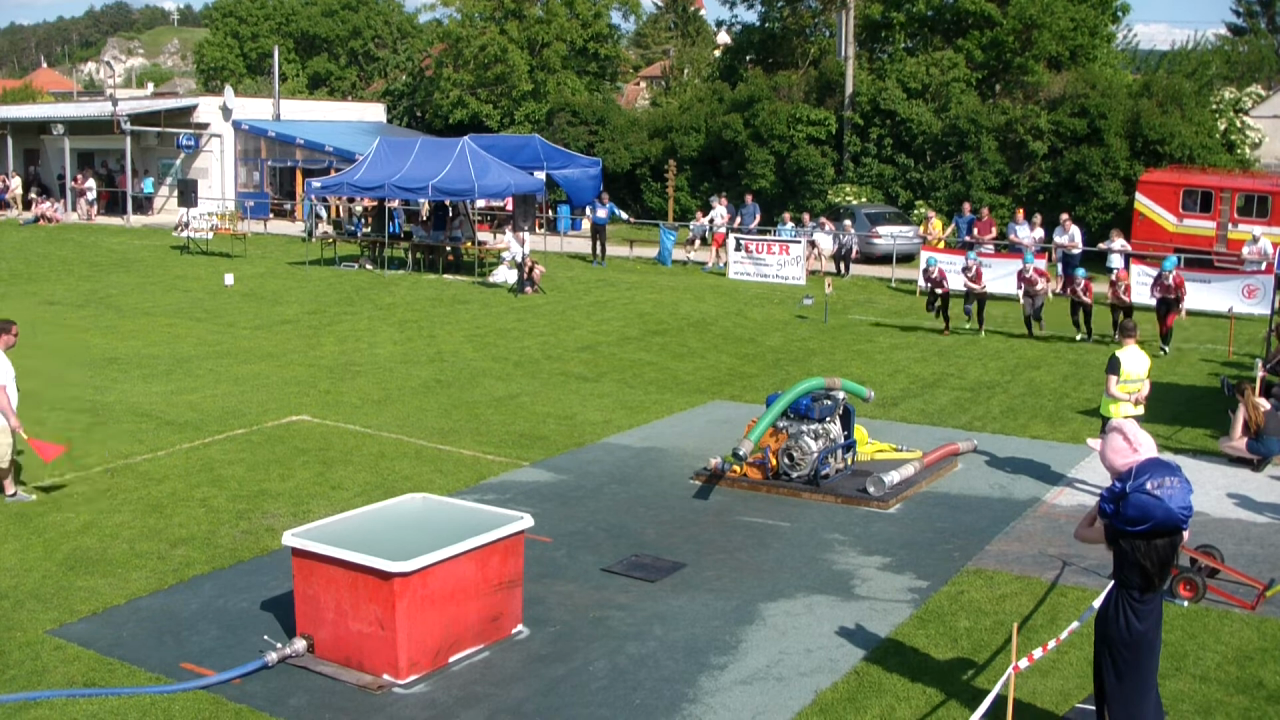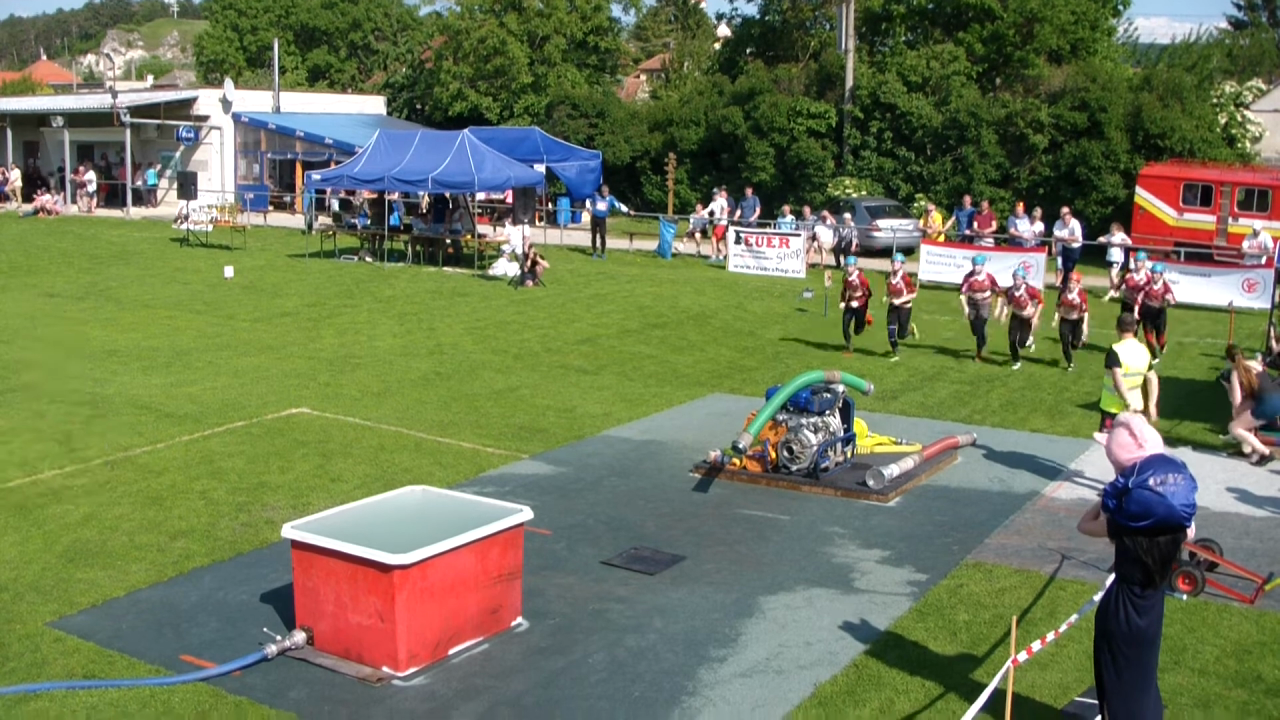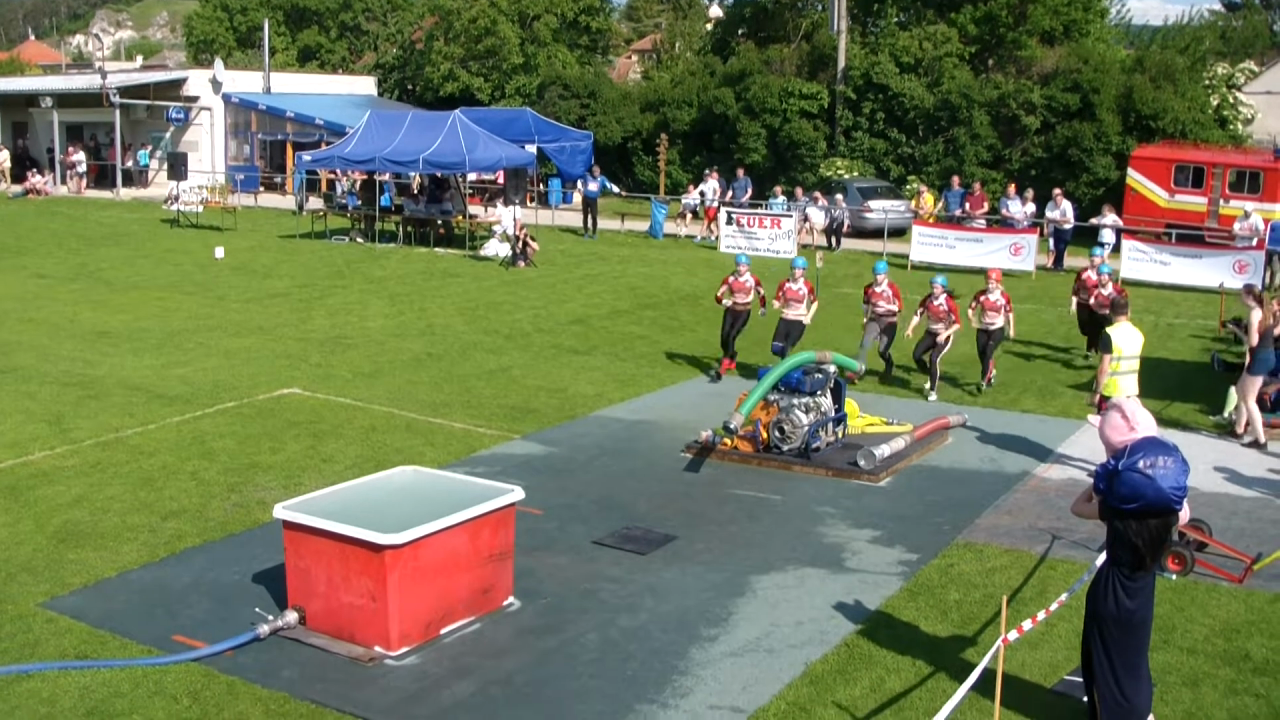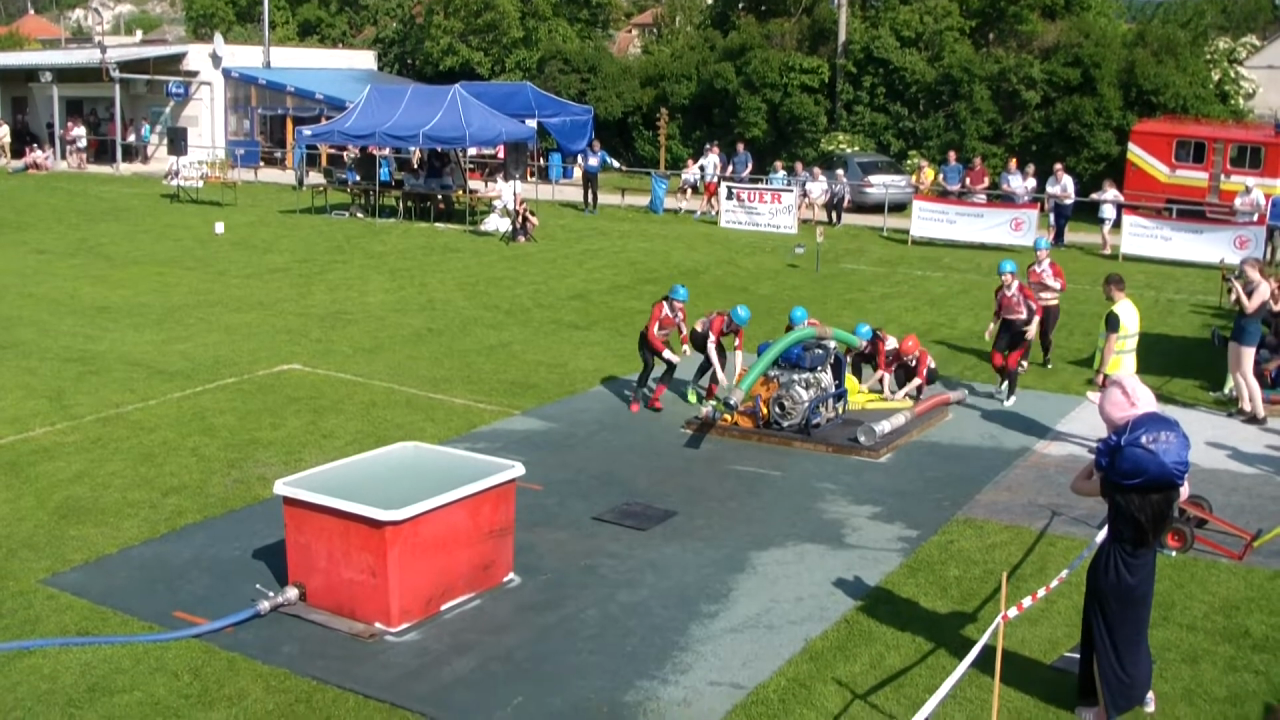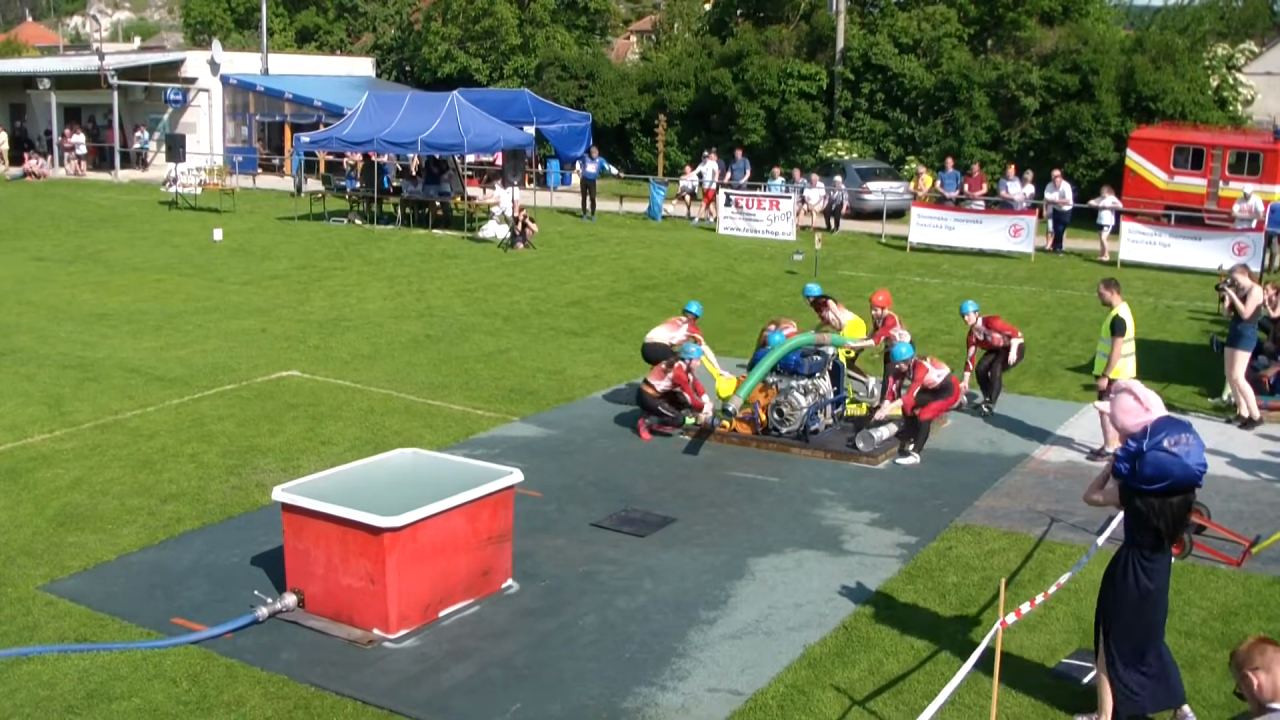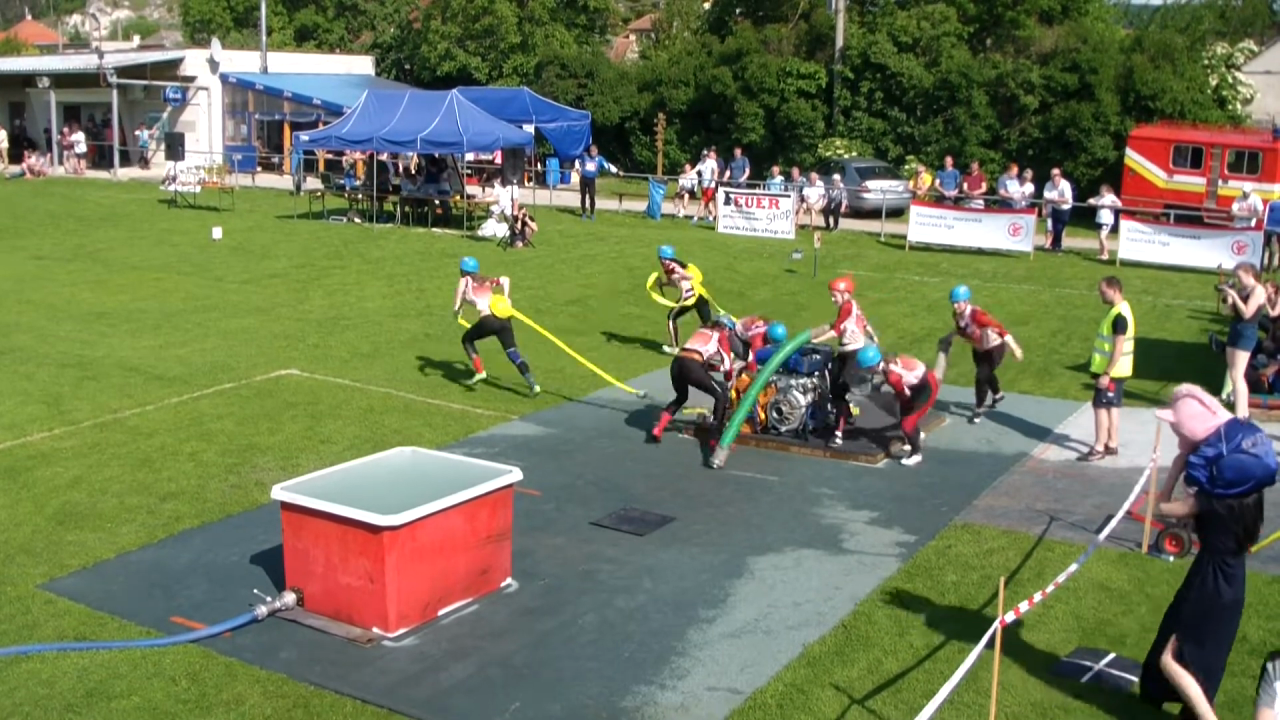
dt=0.7s
person 1, frame 1
left shoulder: (1122, 531)
right shoulder: (1173, 527)
left elbow: (1081, 531)
left wrist: (1105, 501)
left hip: (1121, 614)
right hip: (1150, 609)
left knee: (1121, 690)
right knee: (1143, 683)
person 1, frame 2
left shoulder: (1125, 524)
right shoulder: (1177, 522)
left elbow: (1084, 524)
right elbow: (1187, 532)
left wrist: (1110, 497)
left hip: (1122, 607)
right hip: (1152, 602)
left knee: (1119, 678)
right knee: (1143, 671)
person 1, frame 3
left shoulder: (1117, 507)
right shoulder: (1170, 504)
left elbow: (1078, 507)
right elbow: (1183, 516)
left wrist: (1103, 478)
left hip: (1112, 589)
right hip: (1143, 584)
left knee: (1107, 657)
right knee: (1134, 649)
person 1, frame 4
left shoulder: (1118, 483)
right shoulder: (1170, 480)
left elbow: (1077, 484)
right elbow: (1182, 491)
left wrist: (1105, 454)
left hip: (1114, 564)
right hip: (1143, 561)
left knee: (1106, 635)
right knee: (1133, 626)
right ankle: (1141, 690)
person 1, frame 5
left shoulder: (1135, 489)
right shoulder: (1181, 483)
left elbow: (1090, 496)
left wrist: (1117, 458)
left hip: (1130, 570)
right hip: (1158, 568)
left knee: (1110, 645)
right knee: (1147, 638)
person 1, frame 6
left shoulder: (1213, 495)
right shoulder: (1240, 481)
left elbow: (1162, 507)
left wrist: (1177, 467)
right wrist: (1186, 466)
left hip: (1212, 578)
right hip: (1229, 575)
left knee: (1169, 658)
right knee: (1198, 657)
